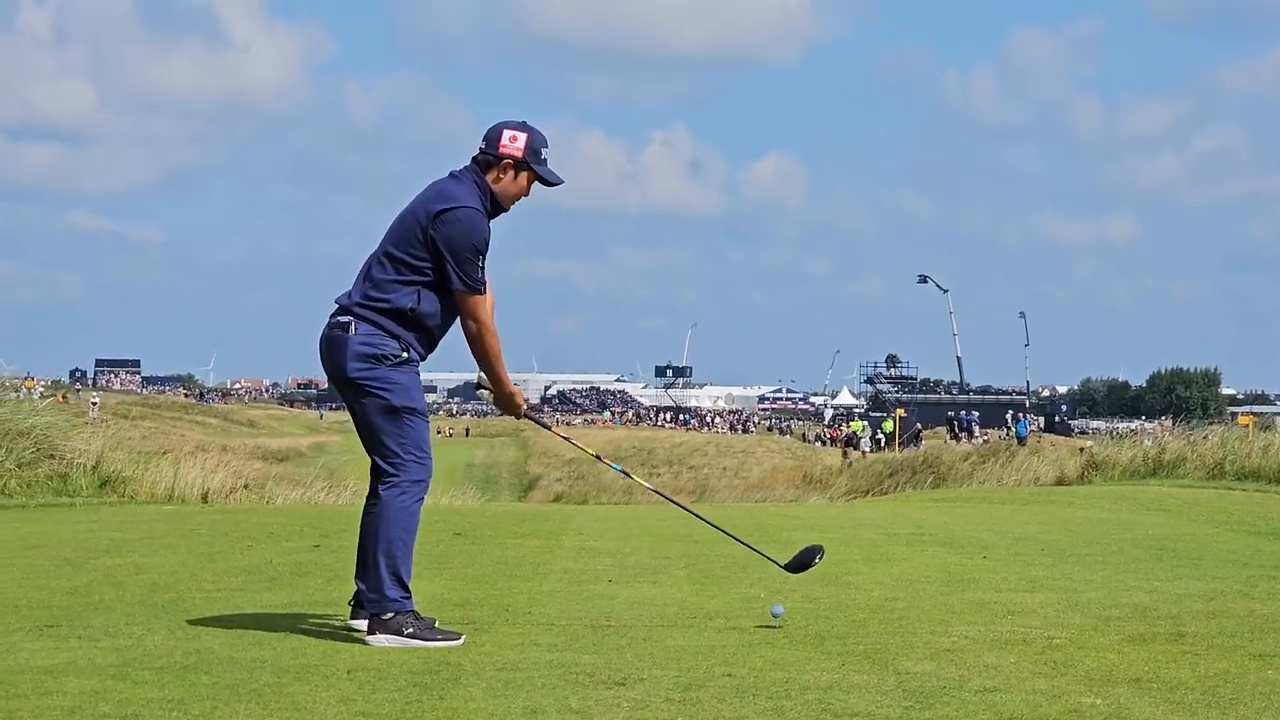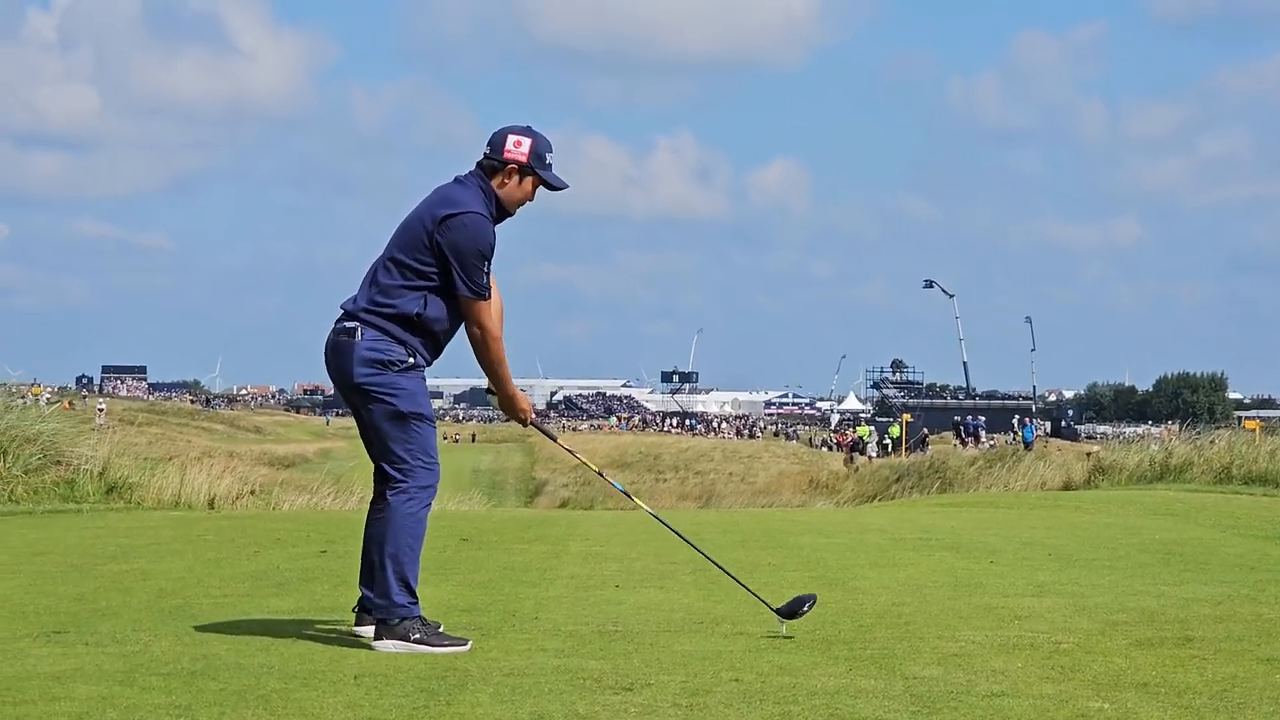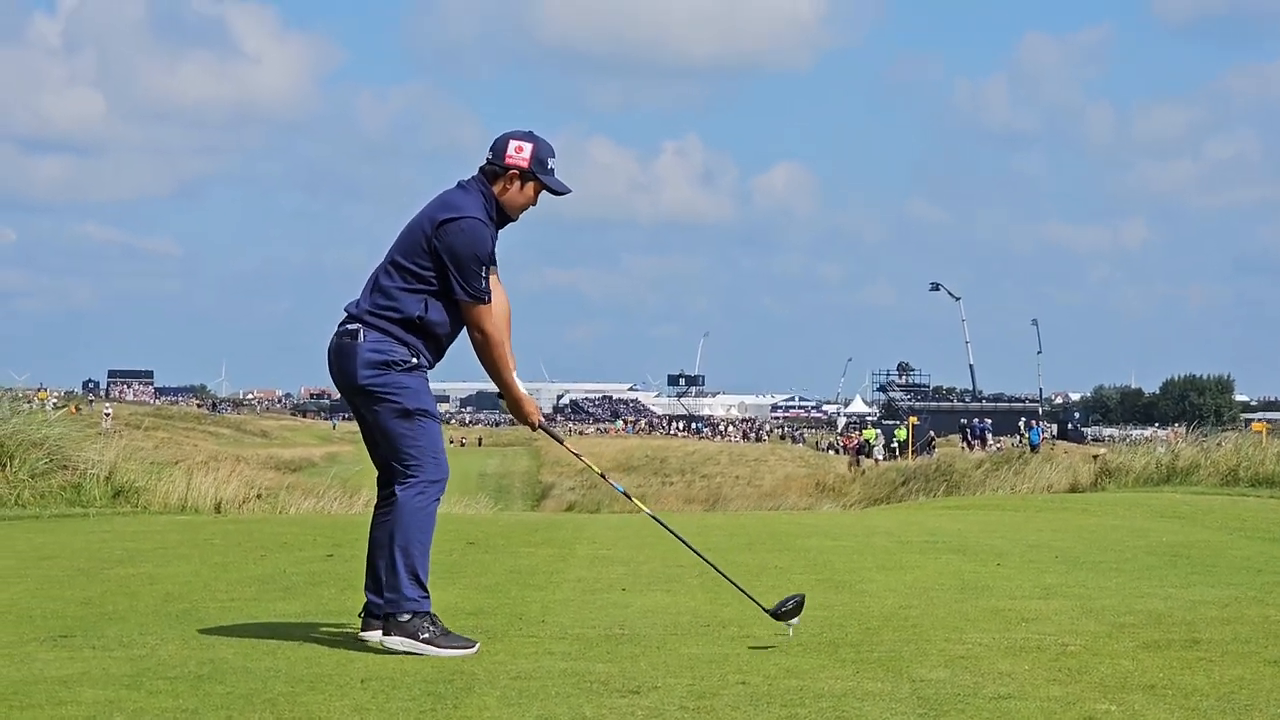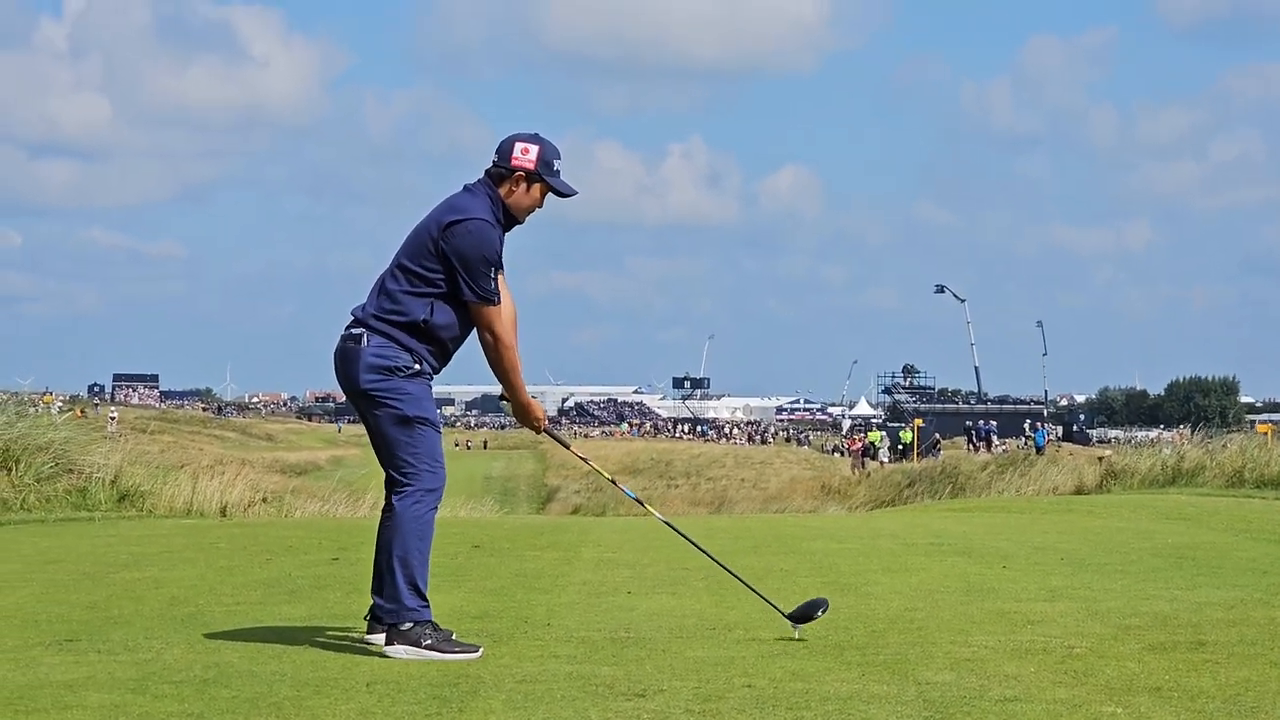
dt=0.2s
person 1, frame 1
left shoulder: (456, 196)
right shoulder: (462, 215)
left elbow: (479, 298)
right elbow: (476, 318)
left wrist: (492, 376)
right wrist: (504, 388)
left hip: (356, 343)
right hip: (376, 347)
left knee: (394, 470)
right knee: (408, 472)
left ankle: (370, 599)
right ankle: (390, 614)
person 1, frame 2
left shoulder: (462, 201)
right shoulder: (468, 219)
left elbow: (489, 296)
right elbow: (482, 325)
left wrist: (504, 381)
right wrist: (509, 394)
left hip: (362, 350)
right hip: (383, 353)
left knee: (398, 476)
right knee: (415, 479)
left ankle: (375, 607)
right ankle: (398, 619)
person 1, frame 3
left shoulder: (469, 209)
right shoulder: (466, 224)
left elbow: (496, 299)
right elbow: (484, 328)
left wrist: (512, 380)
right wrist: (515, 397)
left hip: (368, 354)
right hip: (385, 356)
left knee: (402, 478)
right knee: (425, 474)
left ankle: (382, 611)
right ankle: (408, 614)
person 1, frame 4
left shoulder: (476, 213)
right shoulder: (473, 227)
left elbow: (503, 303)
right elbow: (494, 330)
left wrist: (516, 391)
right wrist: (523, 401)
left hip: (373, 359)
right hip: (389, 361)
left knee: (409, 483)
right knee: (421, 482)
left ankle: (387, 615)
right ankle: (408, 624)
